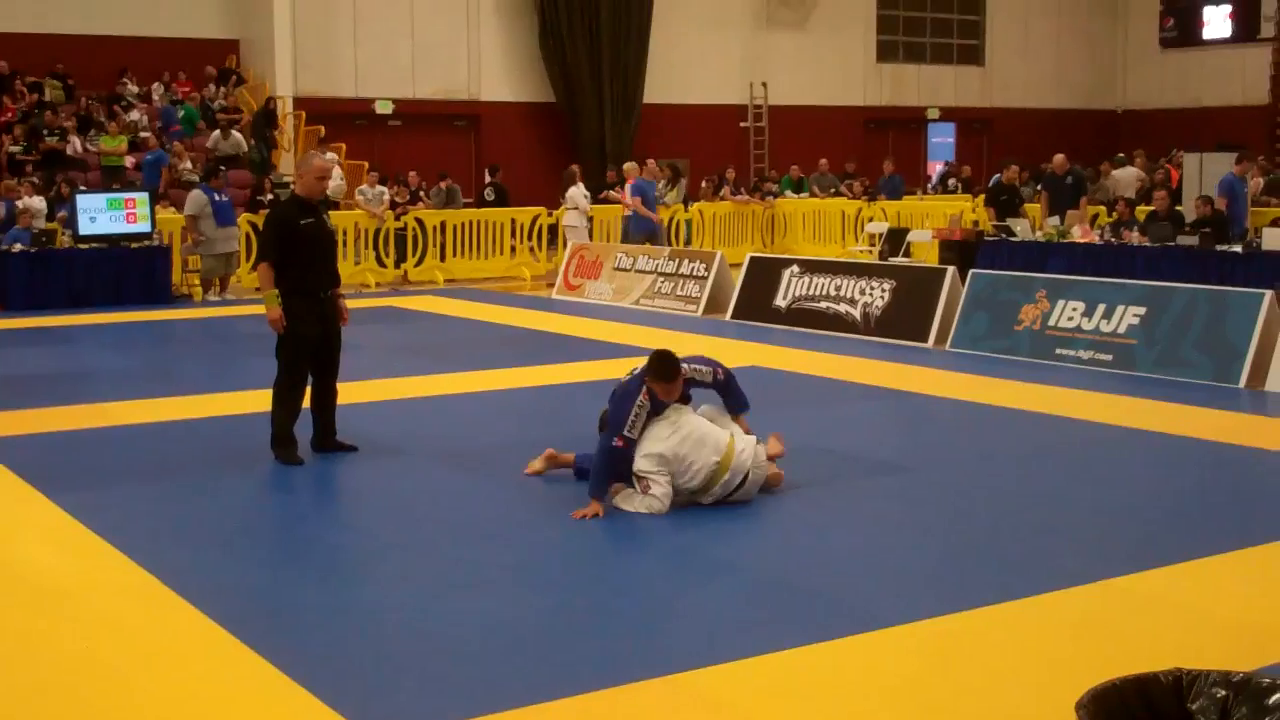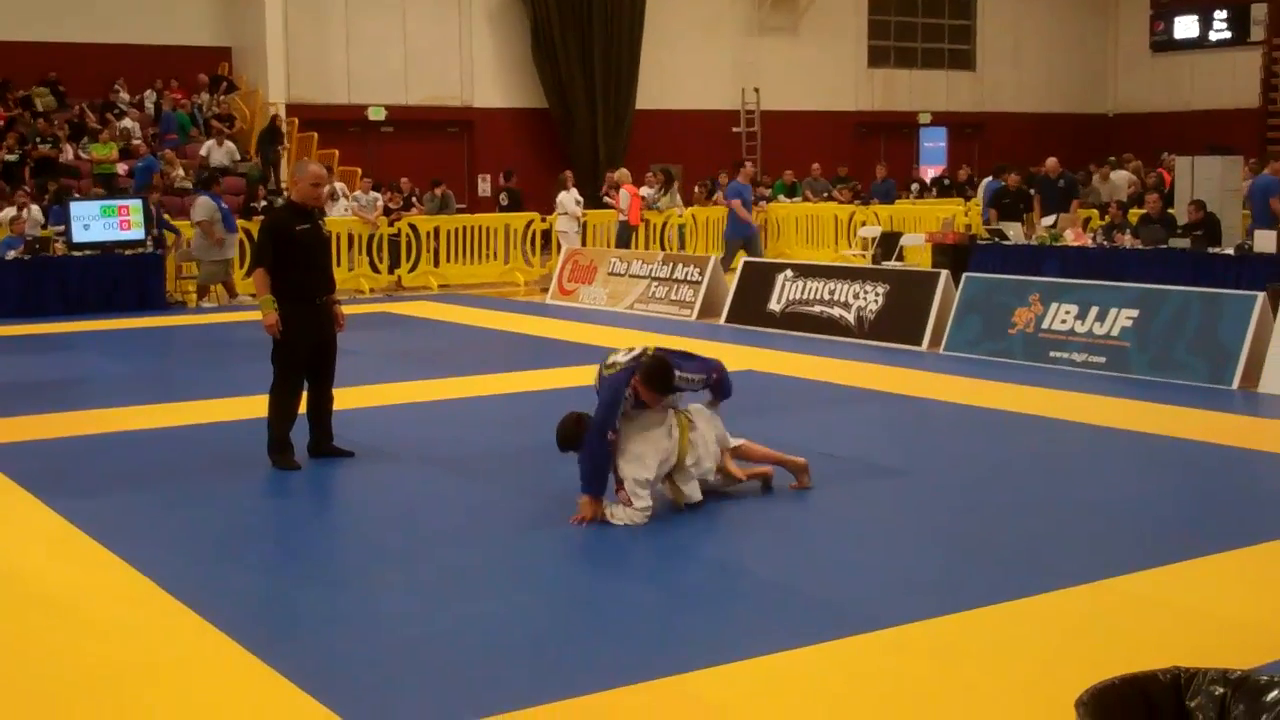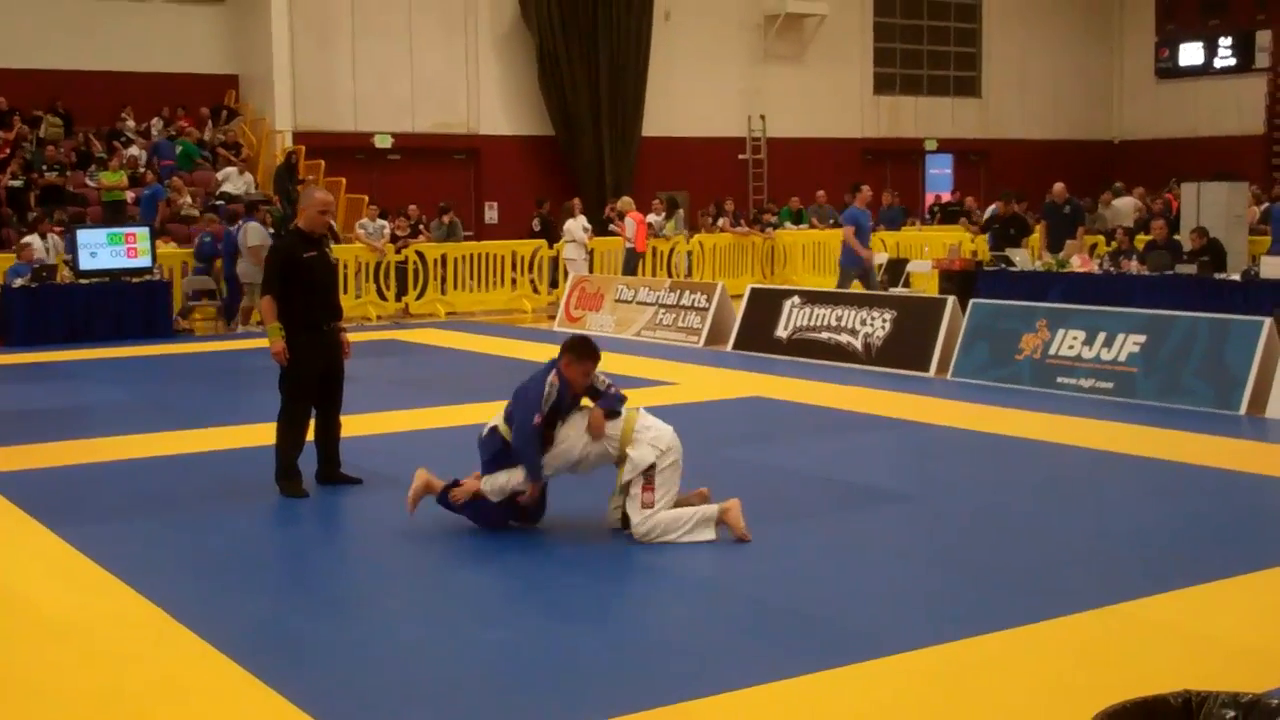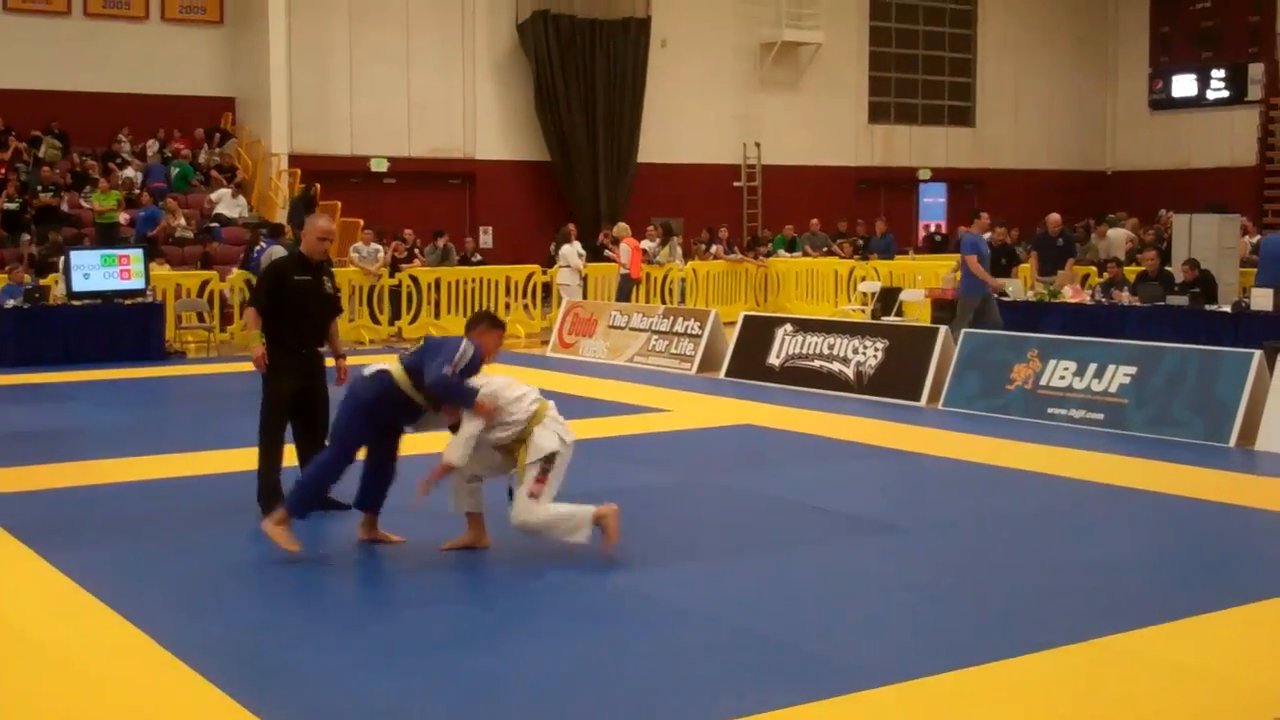
dt=1s
person 1, frame 1
left shoulder: (322, 212)
right shoulder: (282, 214)
right elbow: (265, 262)
left wrist: (338, 297)
right wrist: (271, 302)
left hip: (325, 305)
right hip: (296, 307)
left knee: (327, 375)
right knee: (291, 378)
left ankle: (325, 437)
right ankle: (282, 443)
person 1, frame 2
left shoulder: (317, 218)
right shoulder: (277, 220)
right elbow: (260, 268)
left wrist: (334, 302)
right wrist: (268, 307)
left hip: (321, 311)
right hip: (292, 313)
left knee: (323, 380)
right knee: (288, 383)
left ankle: (321, 442)
right ankle: (280, 449)
person 1, frame 3
left shoulder: (324, 245)
right shoulder: (284, 248)
right elbow: (268, 296)
left wrist: (339, 329)
right wrist: (274, 335)
left hip: (327, 338)
right hip: (299, 341)
left knee: (330, 407)
right knee: (295, 410)
left ankle: (329, 470)
right ankle: (287, 476)
person 1, frame 4
left shoulder: (326, 274)
right shoulder: (280, 269)
right elbow: (254, 308)
left wrist: (339, 355)
right wrist: (256, 342)
left hip: (311, 359)
right hip: (280, 359)
left knee: (315, 429)
right knee: (273, 427)
right ankle: (269, 496)
person 2, frame 1
left shoulder: (646, 457)
right shoulder: (672, 412)
left elbow: (656, 504)
left wrist: (620, 496)
left hip: (738, 485)
right hip: (743, 449)
right ankle: (765, 452)
person 2, frame 2
left shoulder: (628, 462)
left elbow: (637, 513)
left wrist: (599, 510)
left hip: (697, 454)
right hip: (694, 419)
left knee: (688, 494)
right knee: (731, 448)
left ankle: (758, 474)
right ankle: (794, 464)
person 2, frame 3
left shoulder: (563, 443)
right shoulder: (564, 422)
left elbow: (523, 475)
left wrist: (478, 486)
left hip: (653, 447)
right hip: (653, 437)
left knee: (644, 527)
right knee: (621, 515)
left ankle: (723, 511)
right ankle: (693, 499)
person 2, frame 4
right shoulder: (470, 387)
left elbow: (458, 450)
left wrist: (430, 480)
left hip: (548, 435)
left knee: (525, 517)
right knee: (465, 467)
left ankle: (600, 515)
right ankle: (477, 533)
person 3, frame 1
left shoulder: (686, 370)
right shoulder: (632, 397)
left elbow: (721, 375)
right elbow: (612, 449)
left wrist: (737, 417)
right wrist: (596, 500)
left hip: (659, 419)
person 3, frame 2
left shoulder: (679, 375)
right shoulder: (618, 393)
left elbow: (716, 370)
right elbow: (597, 443)
left wrist: (717, 399)
right wrist: (593, 497)
right hip: (616, 380)
person 3, frame 3
left shoulder: (583, 376)
right shoulder: (546, 384)
left elbow: (612, 392)
right elbow: (524, 438)
left wrist: (600, 409)
right wrist: (533, 479)
left hip: (534, 442)
right hip: (503, 446)
left knee: (529, 516)
right knee: (493, 516)
right ankle: (434, 487)
person 3, frame 4
left shoulder: (460, 351)
right shoulder: (467, 348)
left elbow: (441, 397)
right elbow: (437, 382)
right wrist: (474, 403)
left hip: (394, 402)
right hip: (374, 393)
left knee: (383, 461)
right knee: (338, 457)
left ankle: (369, 527)
right ankle: (280, 520)
